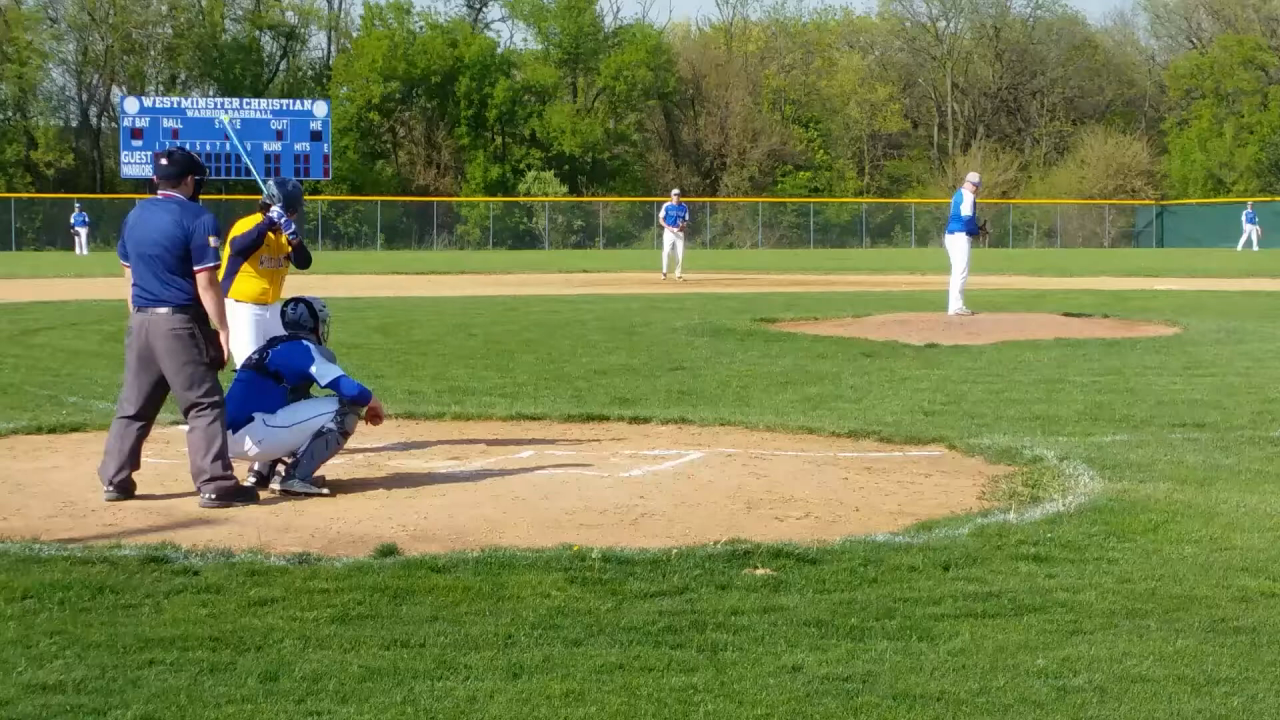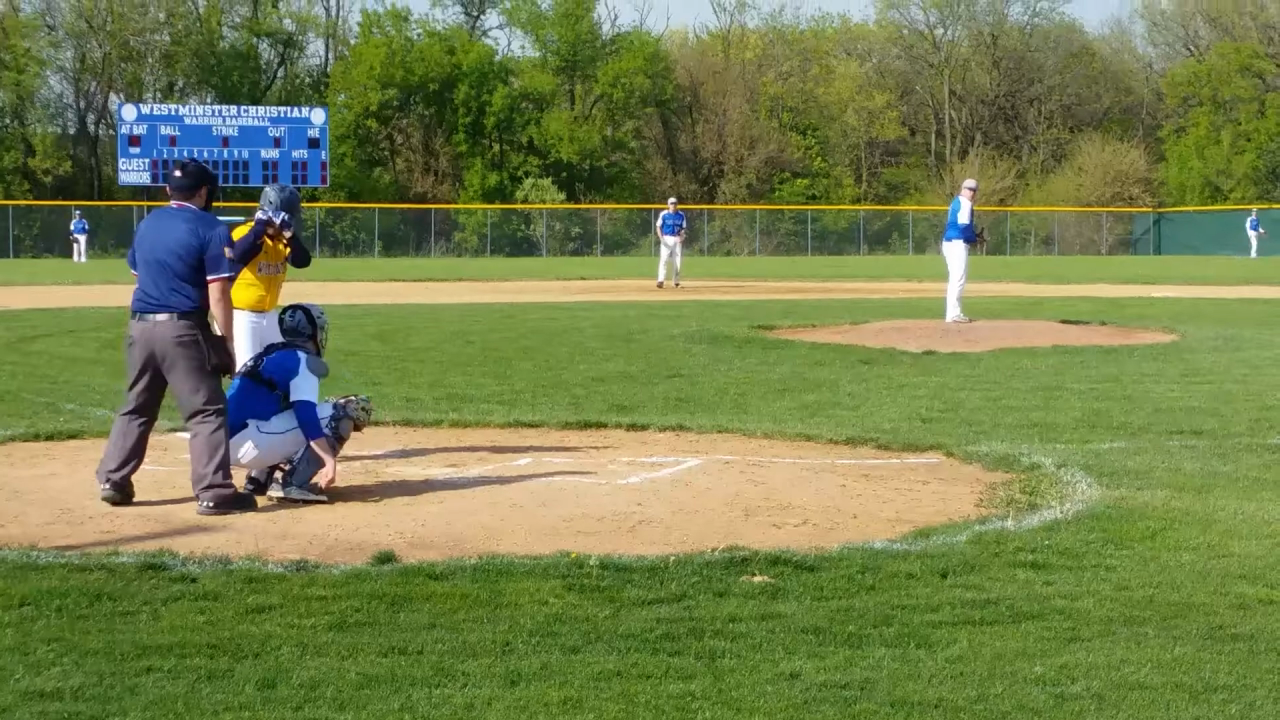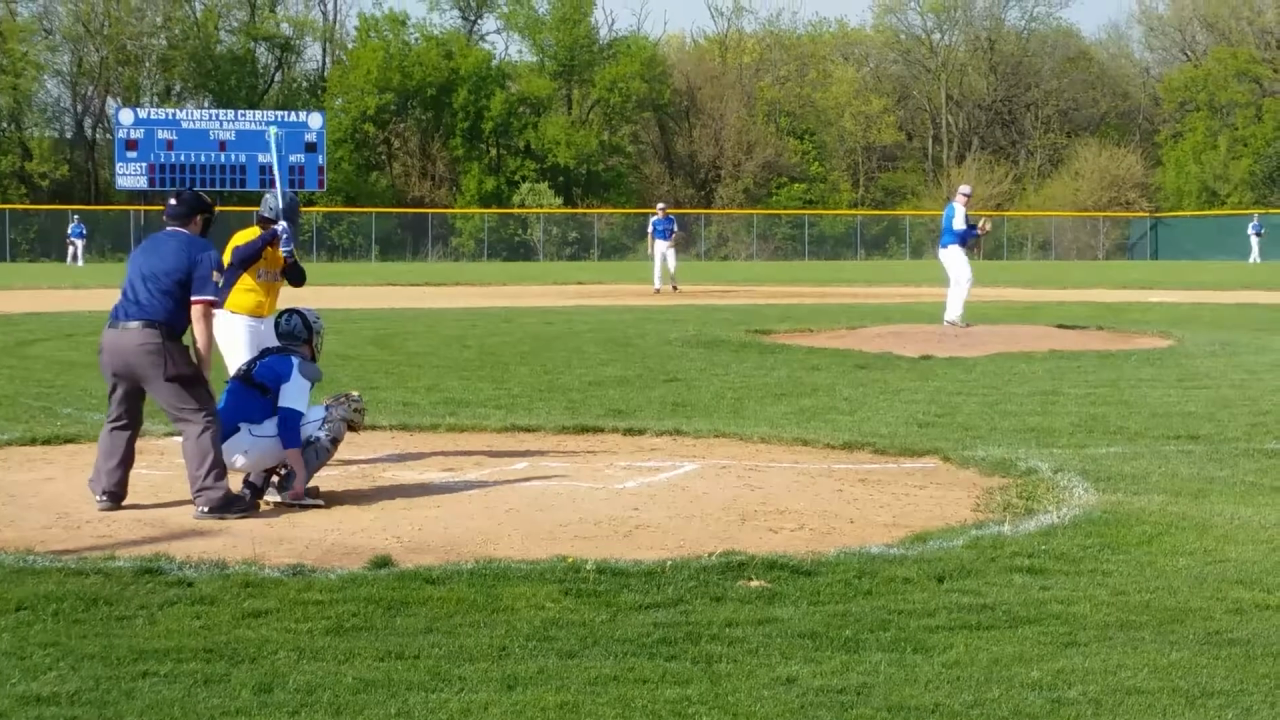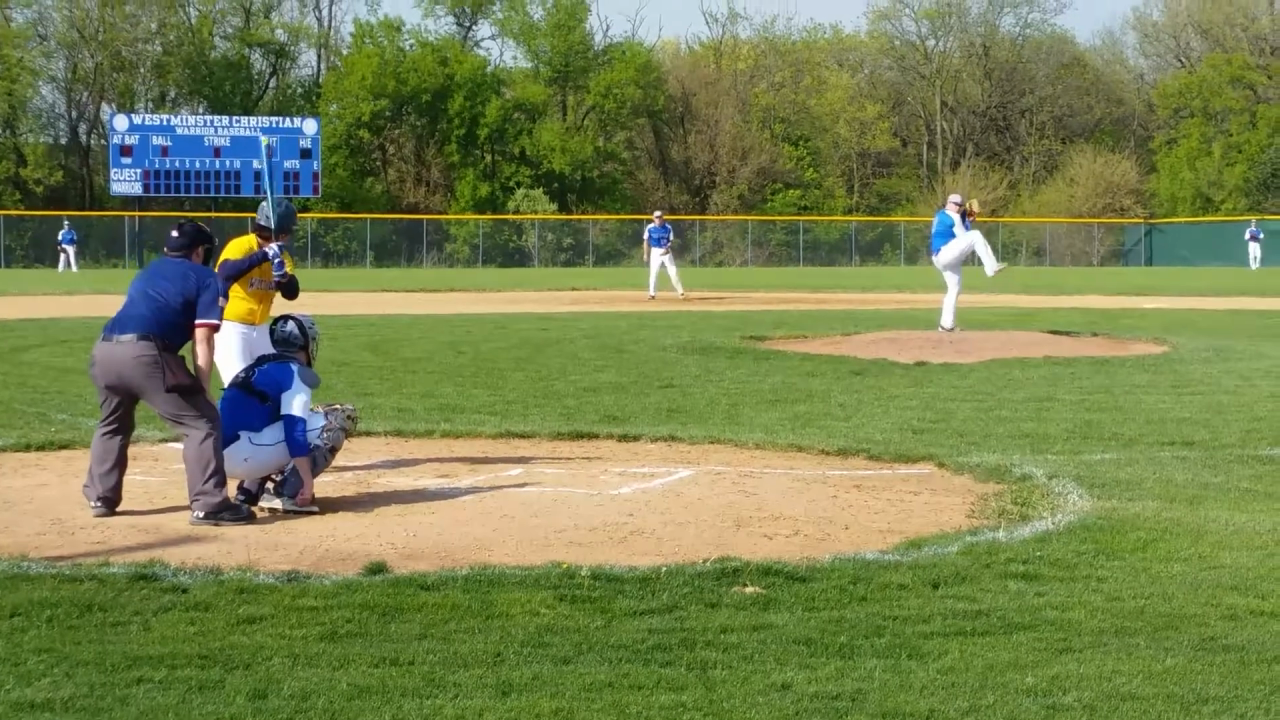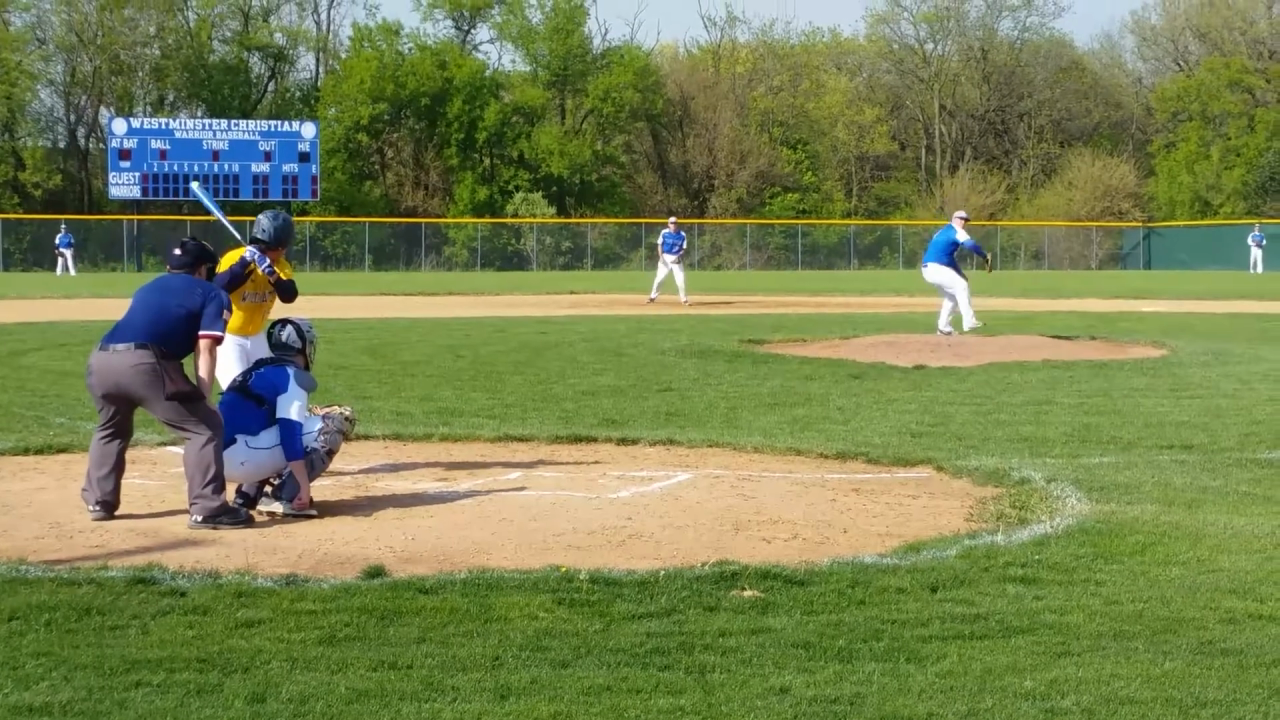
dt=0.4s
person 1, frame 1
left shoulder: (134, 215)
right shoulder: (198, 218)
left elbow: (129, 274)
right elbow: (205, 283)
right wrist: (222, 331)
left hip: (140, 321)
right hip: (179, 323)
left knee: (133, 405)
right knee: (204, 405)
left ankle: (115, 481)
right ankle: (215, 486)
person 1, frame 2
left shoulder: (147, 223)
right shoulder: (212, 228)
left elbow: (138, 276)
right elbow: (217, 294)
right wrist: (227, 340)
left hip: (140, 327)
right hip: (182, 330)
left knee: (135, 409)
right knee: (207, 412)
left ankle: (113, 482)
right ankle: (214, 494)
person 1, frame 3
left shoulder: (144, 246)
right shoulder: (203, 252)
right elbow: (199, 318)
right wrist: (203, 371)
left hip: (112, 337)
right hip: (150, 341)
left knee: (121, 418)
right knee: (199, 416)
left ankle: (106, 491)
right ankle: (212, 499)
person 1, frame 4
left shoulder: (147, 272)
right shoulder: (206, 278)
right elbow: (202, 341)
right wrist: (202, 390)
left hip: (104, 352)
right hip: (144, 354)
left knee: (113, 425)
right knee: (203, 422)
left ankle: (101, 498)
right ankle: (208, 505)
person 1, frame 5
left shoulder: (148, 287)
right shoulder: (212, 294)
right elbow: (204, 351)
right wrist: (201, 400)
left hip: (100, 361)
right hip: (141, 363)
left knee: (111, 430)
right knee: (205, 426)
left ankle: (99, 502)
right ankle: (207, 509)
person 2, frame 1
left shoulder: (270, 349)
right shoulder: (306, 350)
right elbow: (350, 390)
right wrist: (374, 404)
left hip: (231, 438)
right hip: (254, 435)
right knee: (344, 408)
left ankle: (261, 472)
right ankle: (295, 477)
person 2, frame 2
left shoulder: (268, 356)
right shoulder: (302, 360)
right elbow: (306, 415)
right wrist: (329, 460)
left hip: (227, 445)
right hip: (250, 443)
right knee: (338, 414)
left ankle: (258, 479)
right ankle: (291, 485)
person 2, frame 3
left shoulder: (264, 360)
right shoulder: (296, 366)
right elbow: (289, 423)
right wrist: (301, 474)
left hip: (222, 448)
right hip: (243, 446)
right knee: (332, 418)
left ankle: (256, 484)
right ankle: (286, 489)
person 2, frame 4
left shoulder: (259, 367)
right shoulder: (295, 373)
right elbow: (295, 430)
right wrist: (308, 482)
right hip: (242, 454)
right knee: (331, 425)
left ankle: (250, 490)
right ankle: (283, 495)
person 2, frame 5
left shoulder: (258, 371)
right shoulder: (292, 376)
right elbow: (290, 434)
left wrist: (312, 417)
right wrist: (304, 486)
right hip: (241, 457)
right knee: (328, 429)
left ankle: (249, 493)
right ankle: (282, 498)
person 3, frame 1
left shoulder: (285, 232)
right shoulder: (247, 224)
left elbow: (304, 263)
right elbow: (238, 248)
left wrist: (294, 238)
right wrist: (268, 222)
left hip: (271, 309)
right hip: (240, 309)
person 3, frame 2
left shoulder: (282, 239)
right shoulder: (245, 232)
left elbow: (302, 261)
right elbow: (237, 254)
left wrist: (288, 232)
right wrist: (260, 224)
left hip: (268, 316)
right hip: (238, 316)
person 3, frame 3
left shoulder: (283, 244)
right shoulder: (245, 237)
left elbow: (298, 281)
right elbow: (239, 257)
left wrist: (289, 256)
right wrist: (272, 235)
left hip: (264, 321)
right hip: (234, 320)
person 3, frame 4
left shoulder: (281, 255)
right shoulder: (240, 246)
left elbow: (292, 293)
right elbow: (226, 272)
left wrist: (283, 277)
right wrist: (263, 255)
left hip: (259, 328)
right hip: (228, 328)
person 3, frame 5
left shoulder: (281, 265)
right shoulder: (235, 258)
left elbow: (289, 296)
left wrist: (271, 274)
right wrist: (243, 263)
left hip: (255, 337)
right hip: (225, 338)
